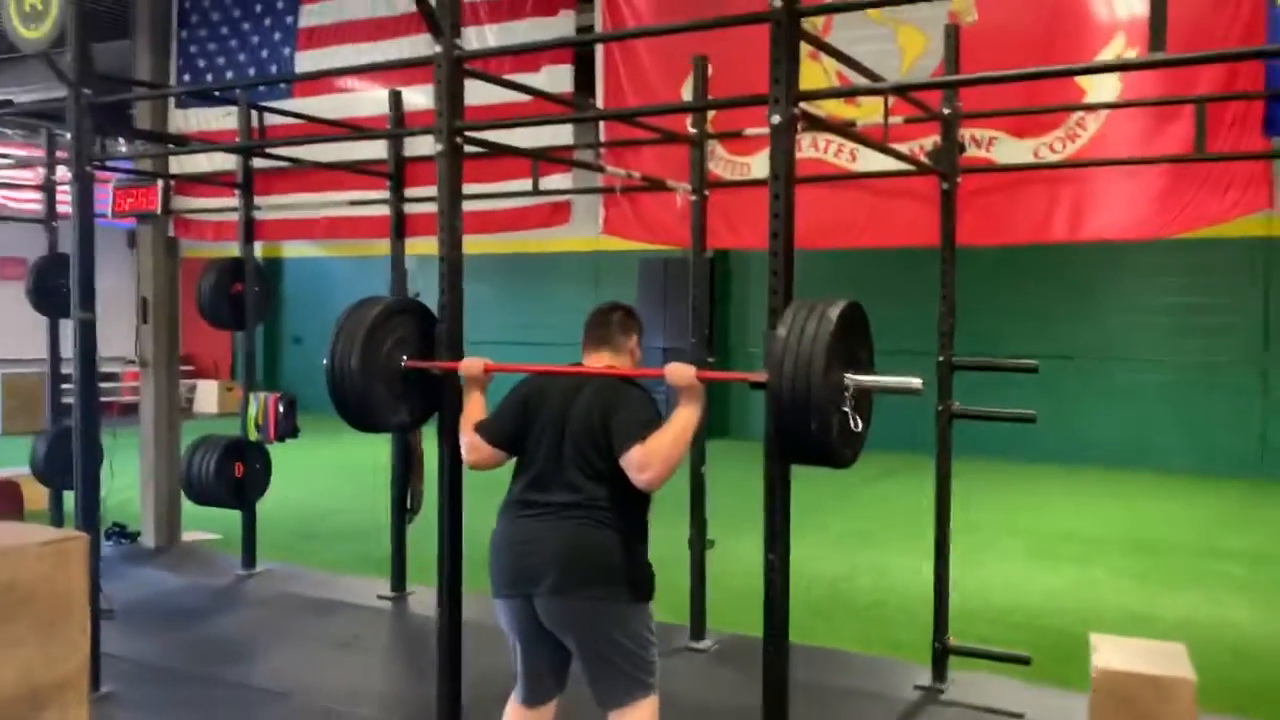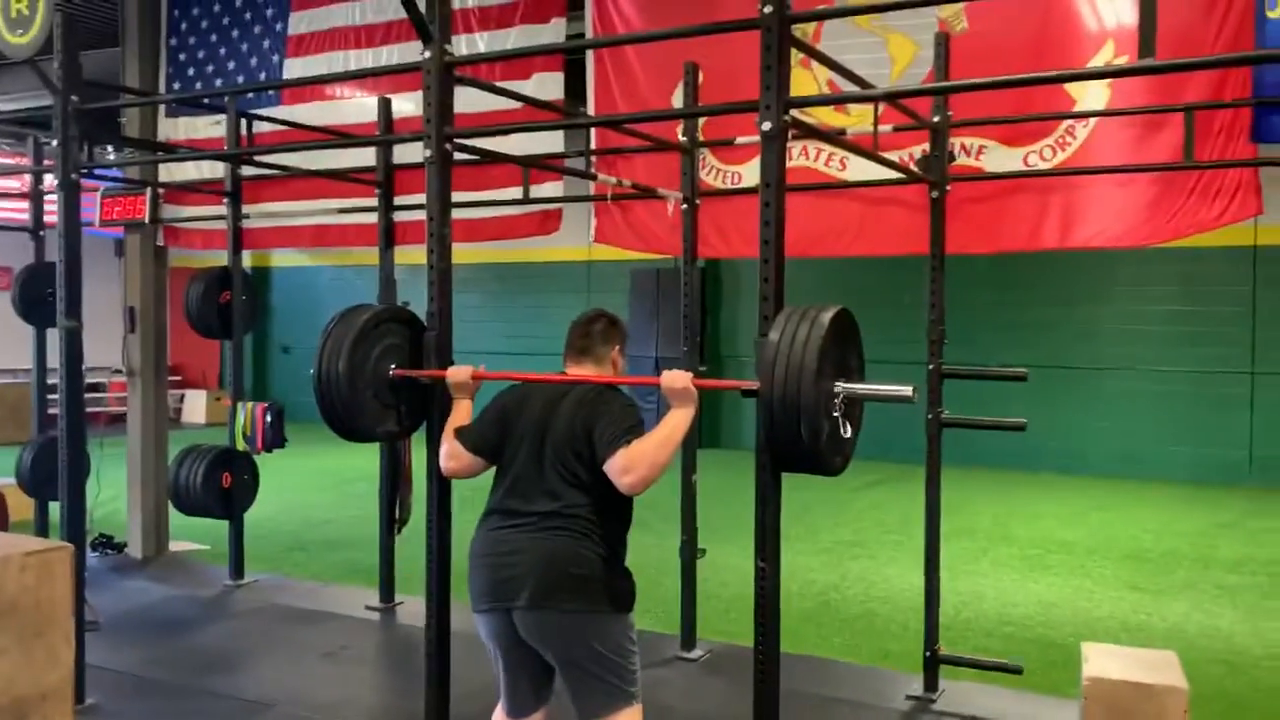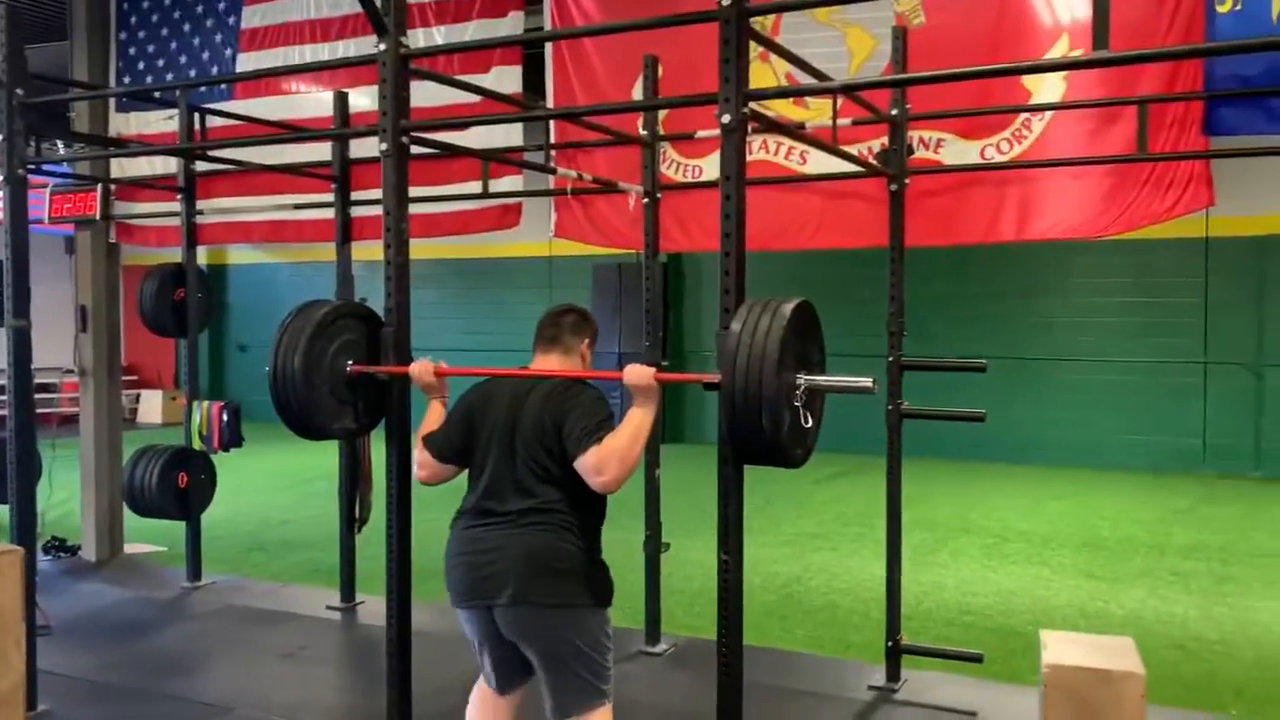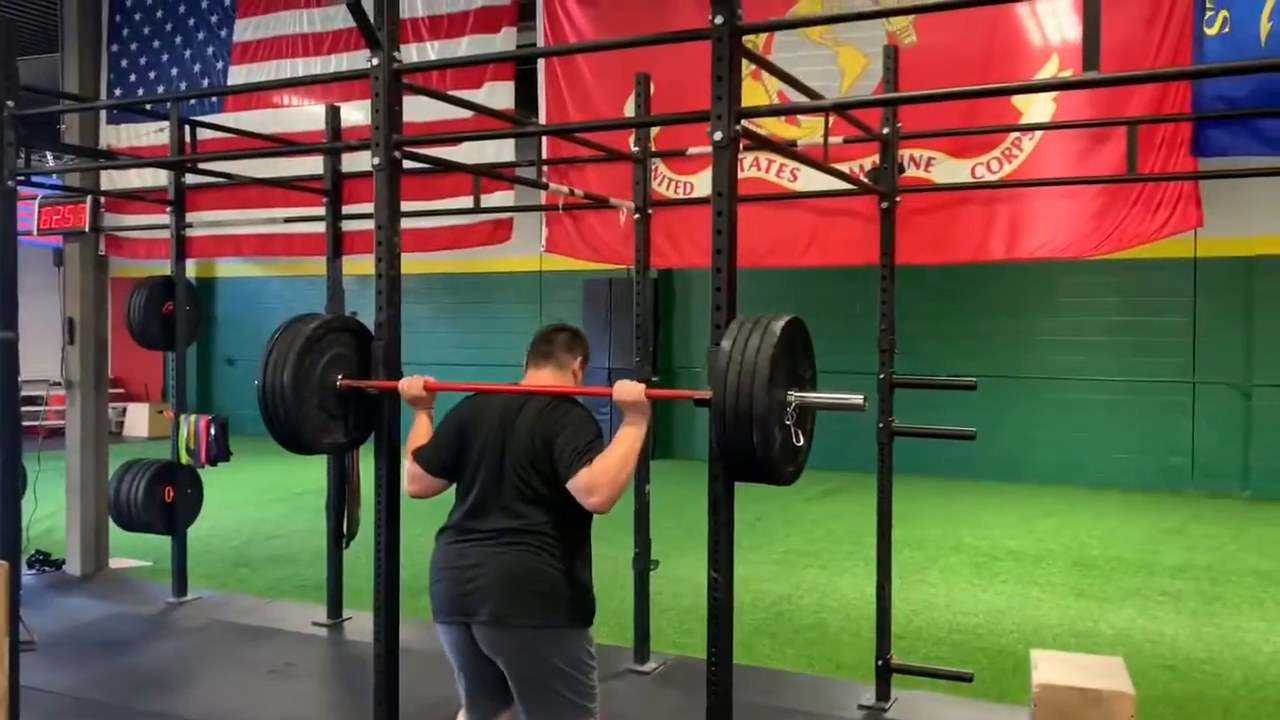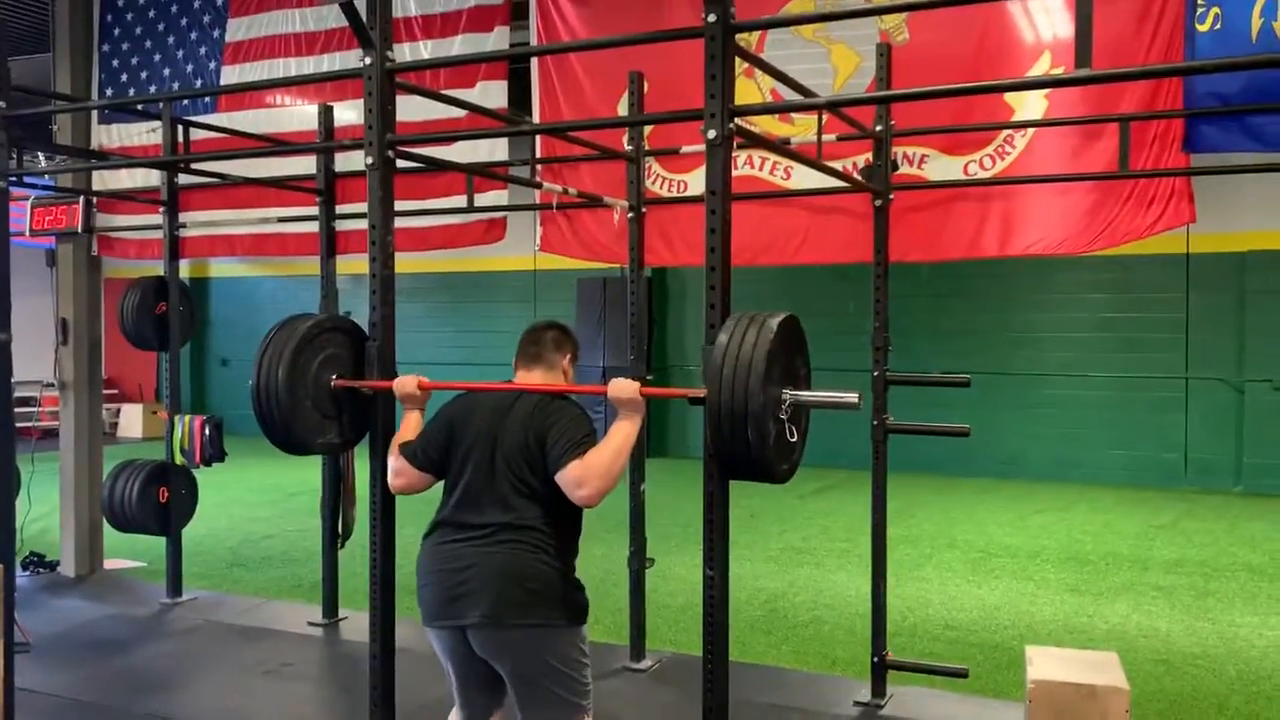
dt=0.4s
person 1, frame 1
left shoulder: (534, 388)
right shoulder: (627, 397)
left elbow: (476, 454)
right elbow: (647, 470)
left wrist: (474, 390)
right wrist: (689, 404)
left hip: (515, 559)
right hip: (589, 568)
person 1, frame 2
left shoulder: (514, 399)
right shoulder: (608, 405)
left elbow: (453, 461)
right elbow: (631, 473)
left wrist: (463, 398)
right wrist: (681, 409)
left hip: (493, 571)
right hip: (570, 578)
person 1, frame 3
left shoulder: (481, 396)
right shoulder: (578, 400)
left elbow: (426, 468)
right elbow: (604, 472)
left wrist: (436, 397)
right wrist: (643, 404)
left hip: (471, 566)
right hip: (549, 573)
left knee: (499, 682)
person 1, frame 4
left shoulder: (472, 409)
right shoulder: (567, 418)
left elbow: (417, 481)
right elbow: (597, 492)
left wrist: (422, 411)
right wrist: (634, 422)
left hip: (455, 584)
right hip: (530, 592)
person 1, frame 5
left shoulder: (462, 408)
right shoulder: (560, 414)
left elbow: (400, 477)
right elbow: (586, 486)
left wrist: (412, 408)
right wrist: (628, 418)
left hip: (442, 583)
right hip: (523, 590)
